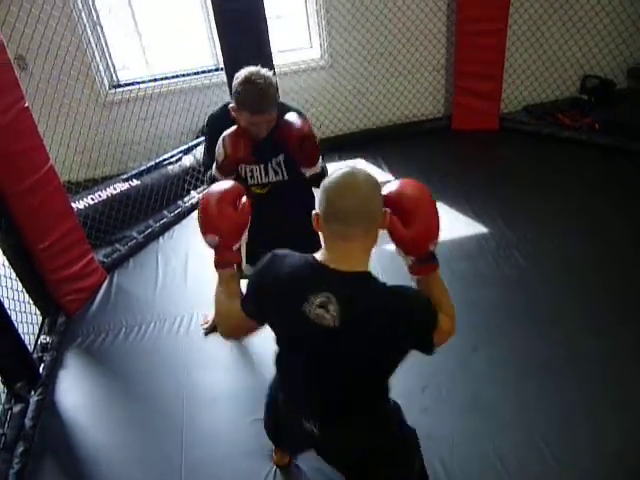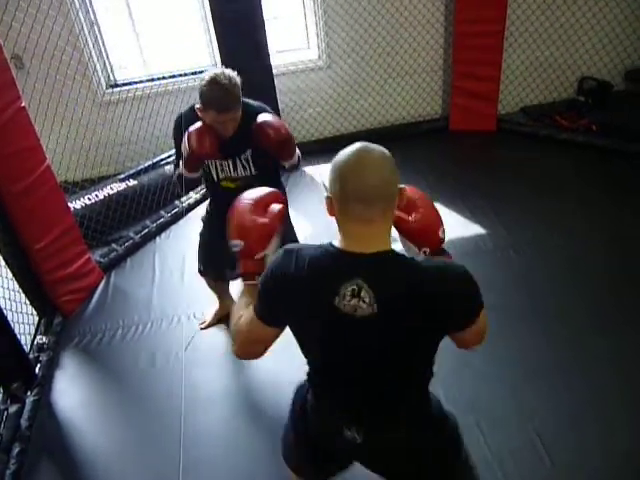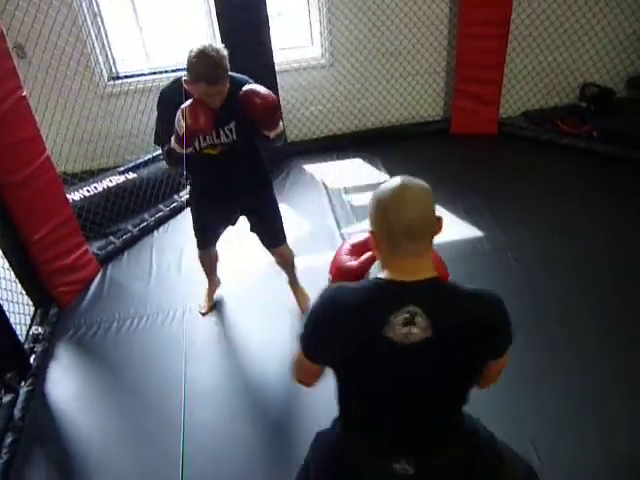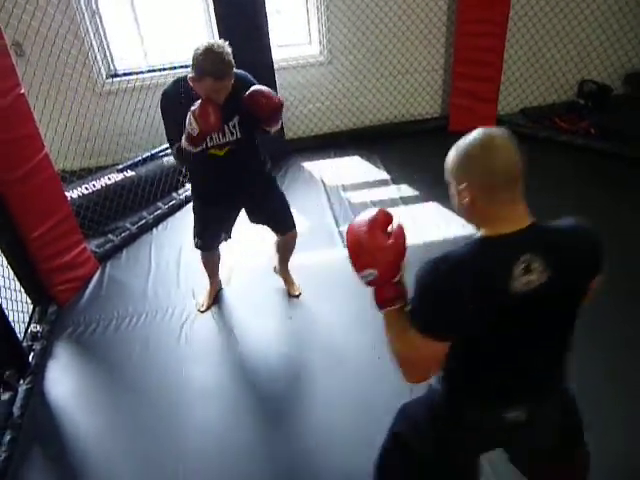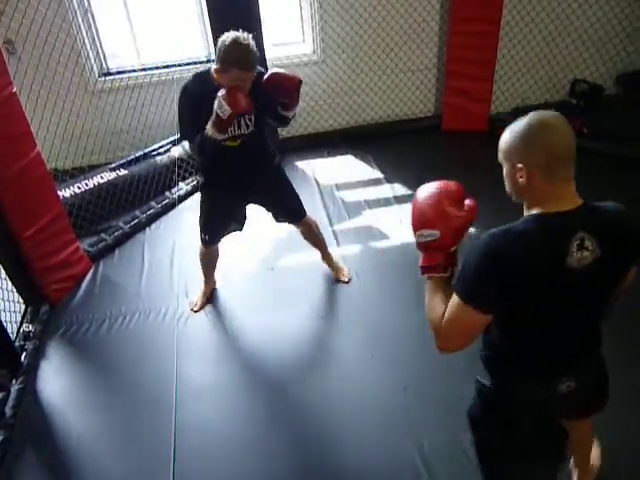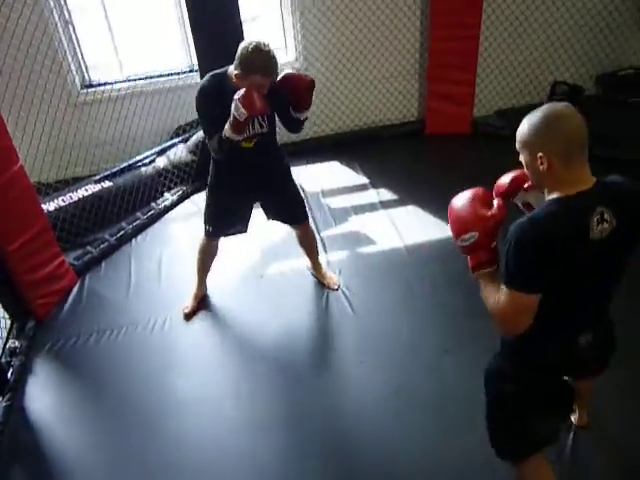
dt=0.2s
person 1, frame 1
left shoulder: (277, 271)
right shoulder: (401, 308)
left elbow: (231, 327)
right elbow: (444, 327)
right wrist: (424, 260)
left hip: (291, 409)
right hip: (364, 435)
left ankle: (283, 454)
person 1, frame 2
left shoulder: (293, 269)
right shoulder: (441, 283)
left elbow: (245, 346)
right elbow: (472, 337)
left wrist: (251, 265)
left hip: (323, 417)
right hip: (408, 433)
person 1, frame 3
left shoulder: (338, 306)
right shoulder: (484, 311)
left elbow: (304, 376)
right elbow: (487, 378)
left hip: (358, 454)
right hip: (449, 455)
person 1, frame 4
left shoulder: (449, 273)
right shoulder: (579, 243)
left elbow: (416, 367)
left wrist: (386, 290)
left hip: (461, 413)
right hip: (542, 403)
person 1, frame 5
left shoulder: (500, 250)
left elbow: (448, 336)
left wrist: (435, 259)
left hip: (514, 392)
right hip: (580, 371)
right knee: (576, 404)
person 1, frame 6
left shoulder: (533, 234)
left elbow: (512, 321)
left wrist: (480, 255)
left hip: (536, 353)
right hip: (592, 329)
left knee: (524, 447)
right knee: (581, 368)
right ankle: (580, 412)
person 2, frame 1
left shoulder: (291, 121)
right shoulder: (218, 122)
left elbow: (317, 180)
right elbow: (216, 184)
left wrist: (311, 160)
right wrist: (222, 167)
left hip: (294, 213)
right hip: (250, 214)
person 2, frame 2
left shoulder: (259, 117)
right shoulder: (186, 124)
left elbow: (292, 164)
right elbow: (184, 183)
left wrist: (287, 152)
right wrist: (189, 161)
right hip: (223, 209)
right knee: (208, 269)
right ankle: (225, 305)
person 2, frame 3
left shoulder: (244, 89)
right shoulder: (171, 97)
left elbow: (275, 140)
right elbow: (172, 159)
left wrist: (272, 123)
right wrist: (181, 136)
left hip: (253, 180)
right hip: (207, 186)
left knee: (278, 246)
right knee: (205, 246)
left ankle: (294, 283)
right ankle: (213, 284)
person 2, frame 4
left shoulder: (243, 84)
right shoulder: (173, 97)
left elbow: (265, 130)
right elbow: (180, 157)
left wrist: (272, 120)
right wrist: (191, 138)
left hip: (253, 175)
right hip: (209, 185)
left knee: (288, 232)
right knee: (207, 246)
left ankle: (283, 270)
right ankle: (214, 284)
person 2, frame 5
left shoulder: (260, 80)
right shoulder: (193, 91)
left elbow: (279, 121)
right elbow: (199, 149)
left wrist: (289, 104)
right wrist: (217, 123)
left hip: (264, 167)
right hip: (220, 178)
left knee: (302, 219)
right knee: (210, 240)
left ankle: (328, 259)
right ankle: (208, 283)
person 2, frame 6
left shoulder: (271, 85)
right shoulder: (210, 91)
left elbow: (295, 127)
right elbow: (218, 149)
left wrist: (302, 105)
right wrist: (235, 122)
left hip: (271, 168)
right hip: (229, 175)
left knee: (302, 223)
right knee: (211, 236)
left ankle: (317, 268)
right ankle: (200, 289)
